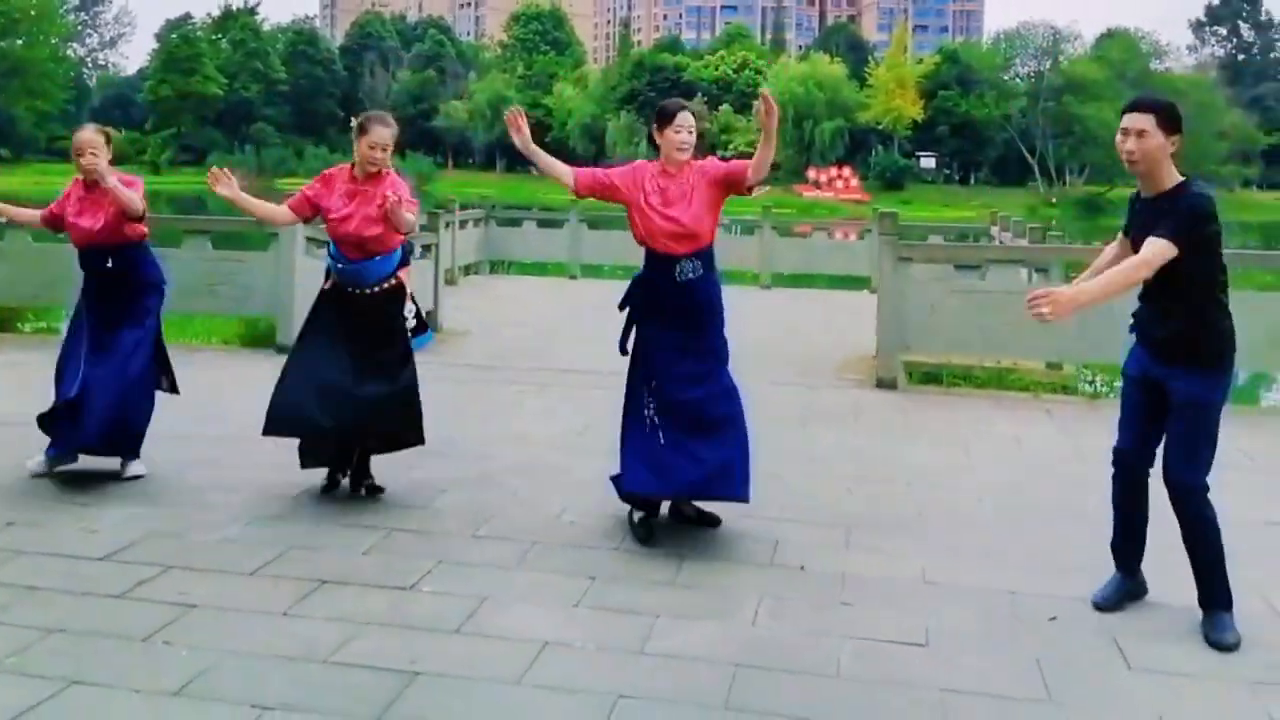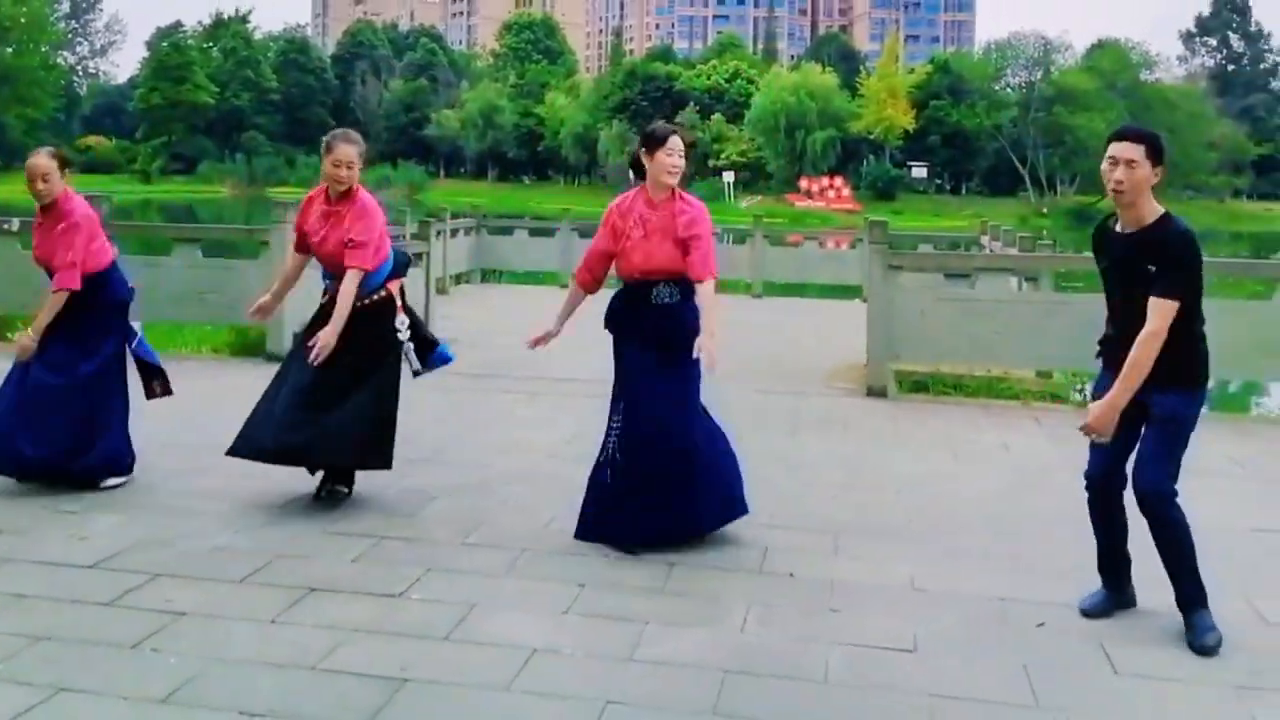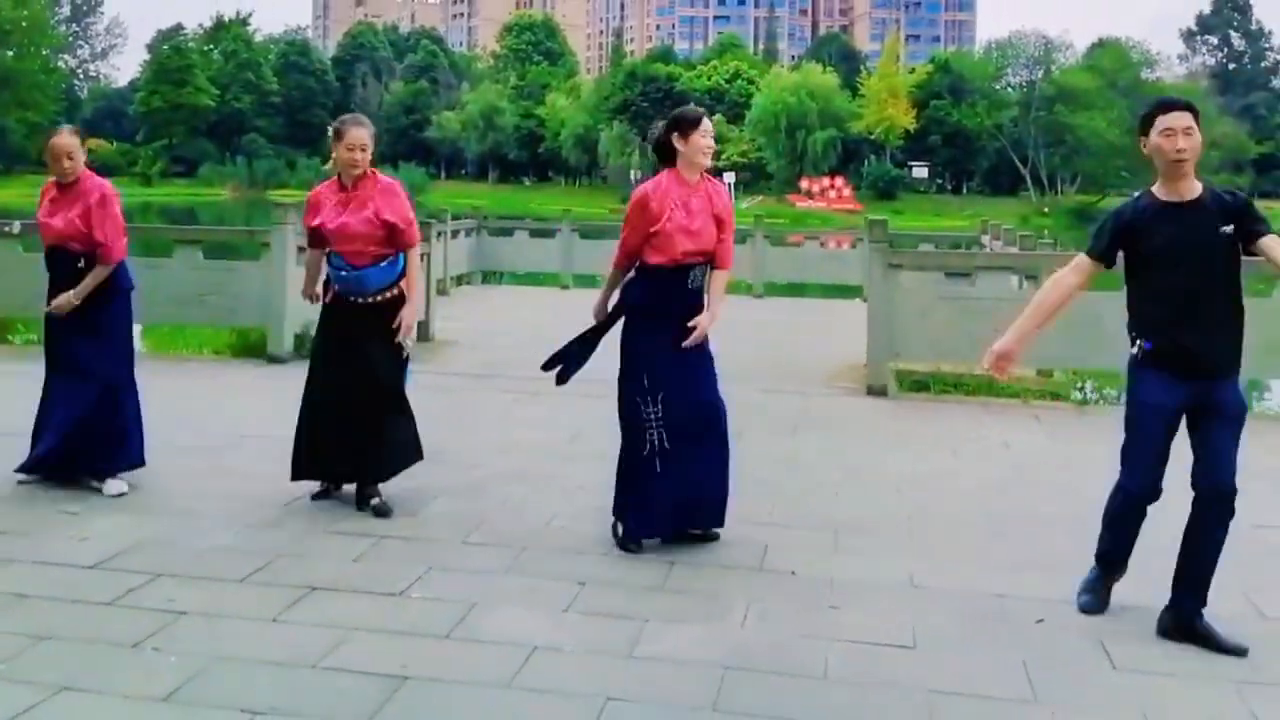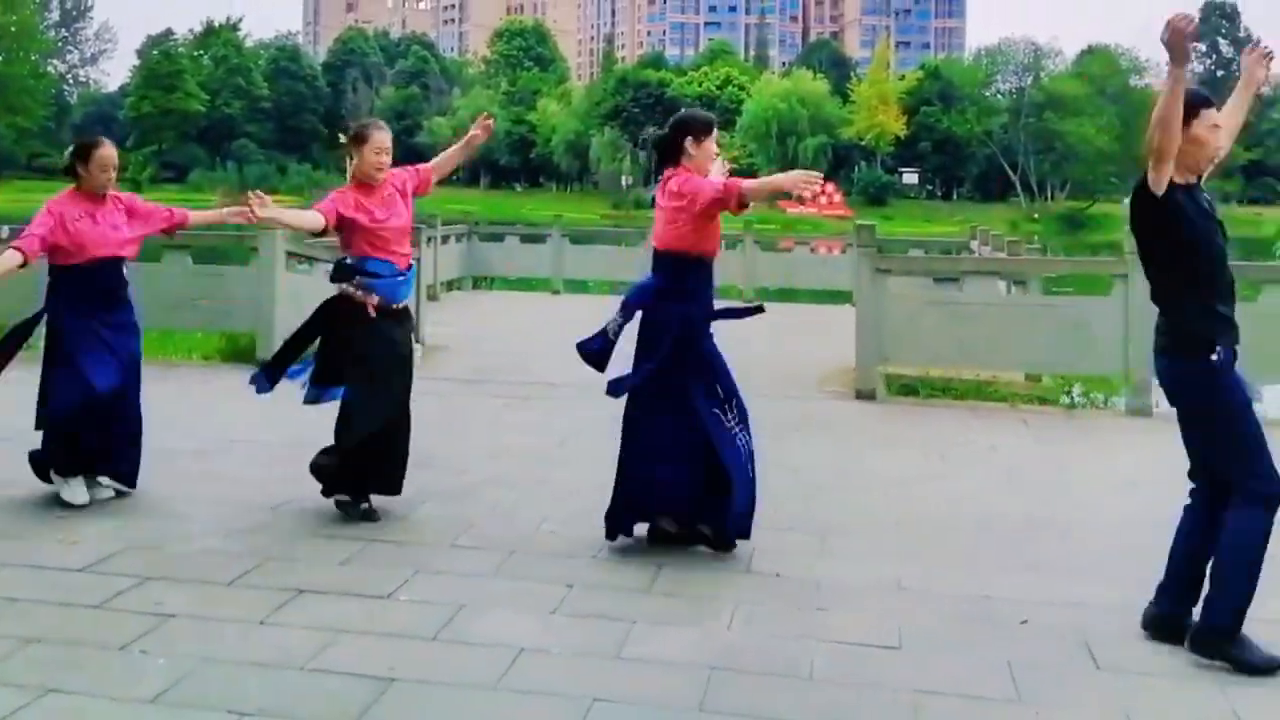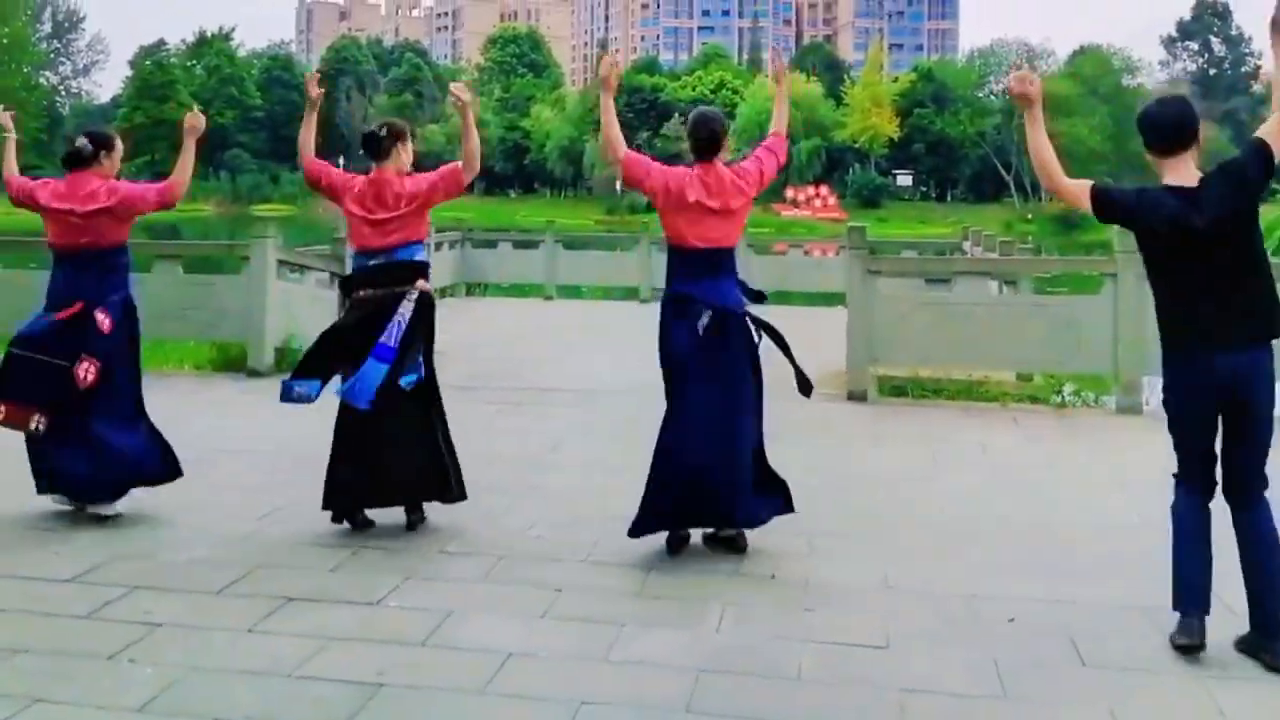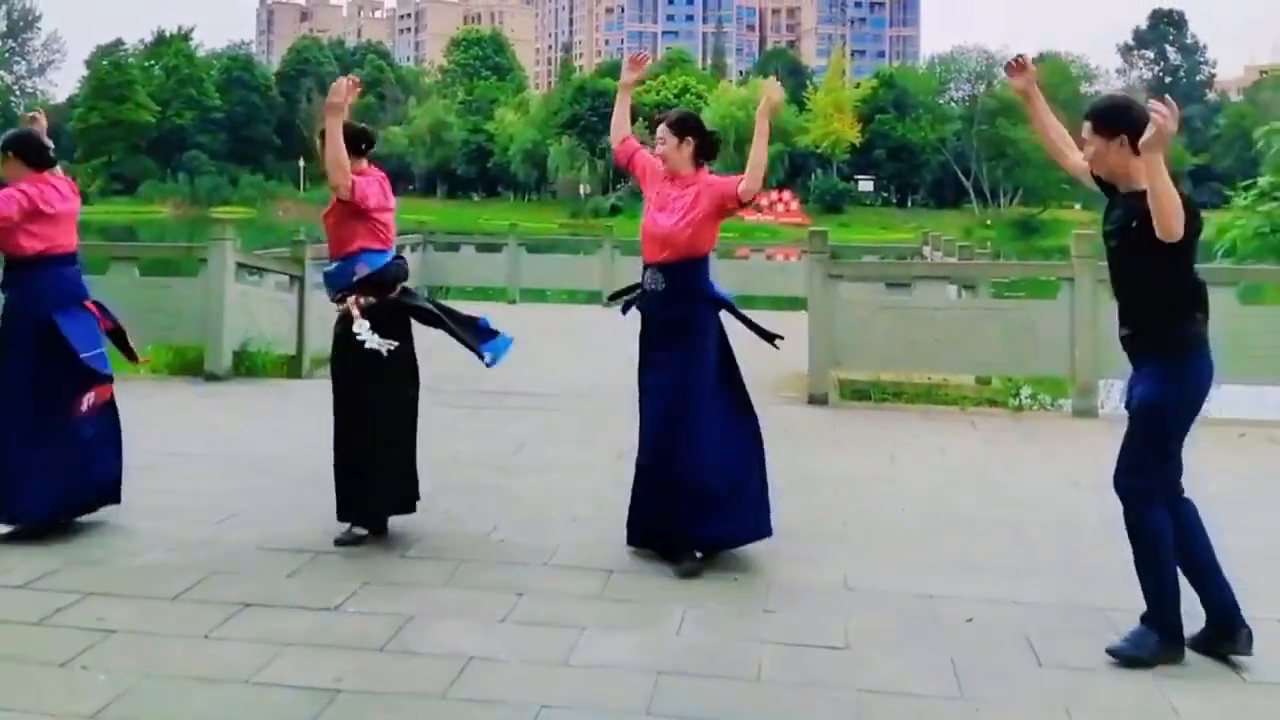
dt=0.3s
person 1, frame 1
left shoulder: (1193, 206)
right shoulder: (1141, 201)
left elbow: (1143, 266)
left wrist: (1073, 298)
right wrist: (1074, 289)
left hip: (1200, 363)
right hip: (1149, 351)
left knee: (1184, 481)
right knee: (1127, 459)
left ankle: (1218, 604)
right ankle: (1128, 572)
person 1, frame 2
left shoulder: (1177, 241)
right shoulder: (1104, 234)
left elbow: (1155, 331)
left wrist: (1113, 404)
left hip: (1175, 384)
right hip: (1119, 370)
left knee: (1153, 487)
right knee: (1101, 480)
left ankle: (1194, 607)
right ankle: (1116, 584)
person 1, frame 3
left shoulder: (1232, 209)
right shoulder: (1132, 217)
right elbow: (1072, 275)
right wrist: (1016, 335)
left hip: (1220, 376)
right hip: (1157, 370)
left knee: (1219, 492)
right knee: (1138, 483)
left ankle: (1184, 612)
right ankle: (1106, 566)
person 1, frame 4
left shoulder: (1189, 191)
right shoulder: (1157, 197)
left elbow: (1218, 137)
right elbow: (1160, 142)
right wrist: (1177, 64)
left hip: (1201, 358)
right hip: (1197, 359)
left knee: (1217, 487)
left ankle: (1170, 612)
right ankle: (1220, 629)
person 1, frame 5
left shoulder: (1143, 206)
left elbow: (1054, 182)
left wrist: (1029, 111)
left hip: (1189, 366)
left knee: (1194, 486)
left ankle: (1191, 615)
person 1, frame 6
left shoulder: (1163, 202)
right shoulder: (1126, 193)
left elbow: (1171, 228)
right elbow: (1065, 151)
left wrist: (1158, 153)
right wrist: (1029, 95)
left hip: (1172, 366)
right hip: (1163, 364)
left knee: (1139, 486)
right knee: (1162, 491)
left ankle: (1163, 630)
right ankle: (1224, 622)
person 2, frame 1
left shoulder: (712, 173)
right shoulder: (635, 177)
left elbow: (754, 174)
right elbow: (577, 180)
left wrist: (768, 133)
right wrist: (529, 148)
left hip: (702, 301)
right hip: (659, 302)
left knee: (708, 396)
right knee: (658, 396)
left ankle: (681, 495)
right ankle: (644, 500)
person 2, frame 2
left shoulder: (692, 212)
right shoulder: (621, 210)
left elbow: (704, 275)
right elbow: (589, 273)
left wrist: (707, 331)
right wrist: (558, 324)
left hip: (678, 328)
right hip: (634, 327)
left knee: (680, 417)
right knee: (634, 419)
left ankle: (682, 514)
right ankle: (622, 520)
person 2, frame 3
left shoulder: (718, 195)
right shoulder: (652, 193)
left elbow: (722, 262)
right elbow: (625, 251)
left wrist: (710, 313)
right wrist: (604, 300)
left hip: (689, 310)
right hip: (652, 310)
left knee: (703, 413)
right knee: (652, 415)
left ankle: (685, 515)
right ankle: (630, 516)
person 2, frame 4
left shoulder: (678, 183)
right shoulder: (691, 186)
right elbow: (735, 190)
left wrist: (715, 170)
right wrist: (783, 181)
left hip: (670, 308)
right hip: (679, 314)
left knee: (666, 414)
right knee: (716, 414)
left ankle: (666, 516)
right ankle: (706, 519)
person 2, frame 5
left shoulder: (675, 182)
right shoulder: (742, 181)
left elbow: (618, 156)
right elbow: (777, 142)
left wrist: (607, 92)
right wrist: (781, 87)
left hip: (684, 307)
right hip: (730, 304)
left knee: (690, 413)
right knee: (732, 412)
left ankle: (680, 520)
right ankle: (732, 522)
person 2, frame 6
left shoulder: (710, 190)
right shoulder: (656, 178)
left elbow: (749, 187)
right elbow: (620, 142)
left wrist: (764, 119)
right wrist: (625, 88)
left hip: (690, 319)
right hip: (660, 320)
left knee: (688, 426)
right knee: (661, 425)
left ankle: (697, 537)
right ankle: (672, 530)
person 3, frame 1
left shoulder: (395, 186)
right shoulder: (329, 181)
left elbow: (409, 227)
right elbow: (285, 215)
left wrist: (404, 216)
right wrist: (236, 196)
left hip: (385, 297)
right hip: (339, 292)
left knee: (376, 380)
right knee: (322, 372)
left ankle: (360, 468)
right ankle: (333, 462)
person 3, frame 2
left shoulder: (365, 210)
right shoulder: (312, 202)
left elbow: (355, 273)
right elbow: (300, 255)
left wrist: (334, 329)
right wrist: (274, 297)
left hip: (376, 307)
right hip: (337, 301)
left knee: (362, 394)
right knee: (312, 385)
left ankle: (341, 474)
right ankle: (330, 470)
person 3, frame 3
left shoulder: (388, 190)
right shoulder: (320, 197)
left elbow: (412, 252)
left wrist: (411, 305)
right wrist: (310, 284)
left hip: (386, 302)
right hip: (342, 304)
left knee: (378, 388)
right knee: (330, 388)
left ankle: (368, 481)
right ankle: (332, 473)
person 3, frame 4
left shoulder: (400, 182)
right shoulder: (344, 199)
left elbow: (433, 168)
right elbow: (314, 219)
left wrist: (472, 140)
right wrist: (274, 213)
left hip: (394, 312)
right hip: (364, 313)
left knee: (389, 401)
right knee: (374, 399)
left ankle: (354, 485)
right ankle: (346, 484)
person 3, frame 5
left shoulder: (348, 188)
right shoulder: (418, 189)
left elbow: (307, 161)
right elbow: (469, 169)
left wrist: (312, 109)
right wrist: (467, 115)
left hip: (362, 303)
right hip: (407, 302)
left knee: (364, 405)
right knee: (417, 402)
left ankle: (352, 502)
right ankle: (417, 500)
person 3, frame 6
left shoulder: (362, 188)
right shoulder: (371, 179)
left elbow: (338, 180)
right elbow: (342, 168)
left wrist: (334, 117)
right wrist: (335, 115)
left hip: (369, 311)
right hip: (382, 306)
left knee: (365, 412)
right knee: (387, 407)
left ankle: (369, 515)
right ankle: (381, 505)
person 4, frame 1
left shoulder: (126, 183)
right shoulder: (72, 192)
left elbow: (137, 211)
right elbow: (49, 218)
left wrist: (109, 179)
left hip: (136, 285)
right hip: (98, 288)
left knee: (132, 368)
right knee: (78, 365)
left ankle: (129, 451)
right ankle: (65, 446)
person 4, frame 2
left shoulder: (75, 217)
right shoulder: (45, 211)
left elbow: (66, 283)
left wrist: (35, 332)
left hip: (103, 303)
right hip: (73, 305)
left knee: (96, 385)
right knee: (42, 378)
left ankle: (114, 465)
right ankle: (44, 461)
person 4, frame 3
left shoulder: (101, 192)
right shoulder: (48, 192)
left elbow: (111, 255)
left wrist: (78, 295)
left hip: (101, 294)
right hip: (65, 294)
left knee: (106, 377)
right knee: (64, 375)
left ankle: (110, 465)
right ankle: (53, 458)
person 4, frame 4
left shoulder: (127, 205)
right shoulder: (58, 209)
left elbow: (172, 217)
left wrist: (223, 215)
left hip: (116, 312)
right hip: (74, 314)
left knee: (121, 393)
right knee: (89, 389)
left ankle: (100, 468)
right ankle: (66, 469)
person 4, frame 5
left shoulder: (50, 192)
right shoulder: (116, 193)
right elbow: (173, 192)
right wrist: (190, 140)
left hip: (65, 297)
right hip: (108, 302)
left knee: (59, 392)
right knee: (110, 392)
left ankle: (71, 483)
right ankle: (101, 487)
person 4, frame 6
right shoulder: (64, 190)
right wrist: (42, 133)
left hip: (35, 301)
right hip: (71, 299)
right knee: (80, 399)
right ankle: (77, 492)
